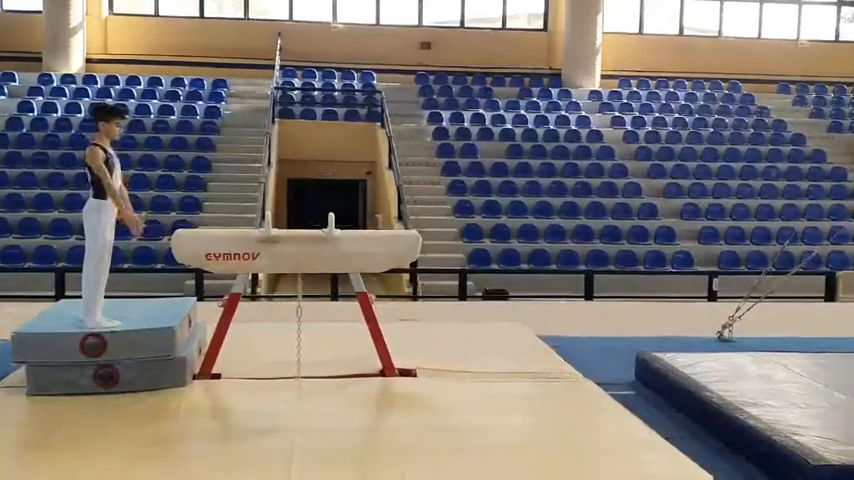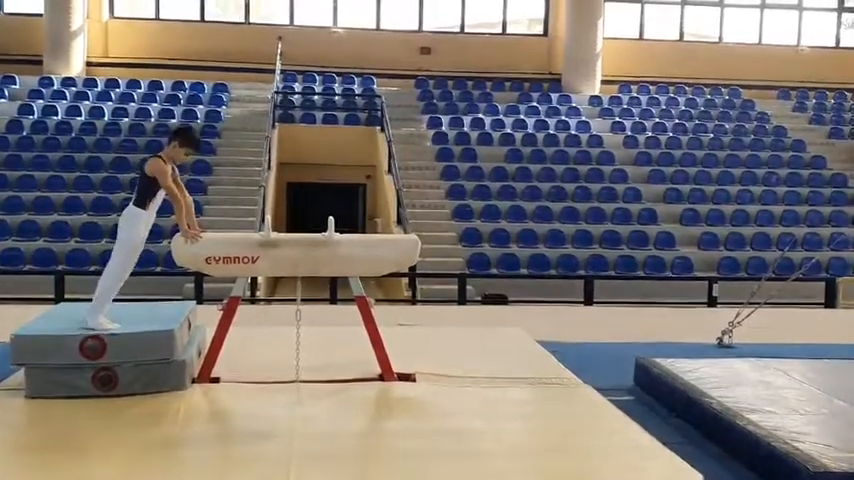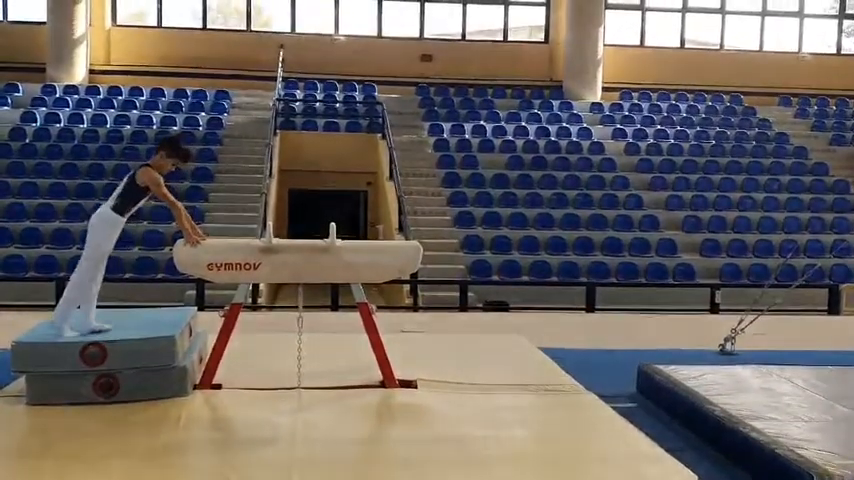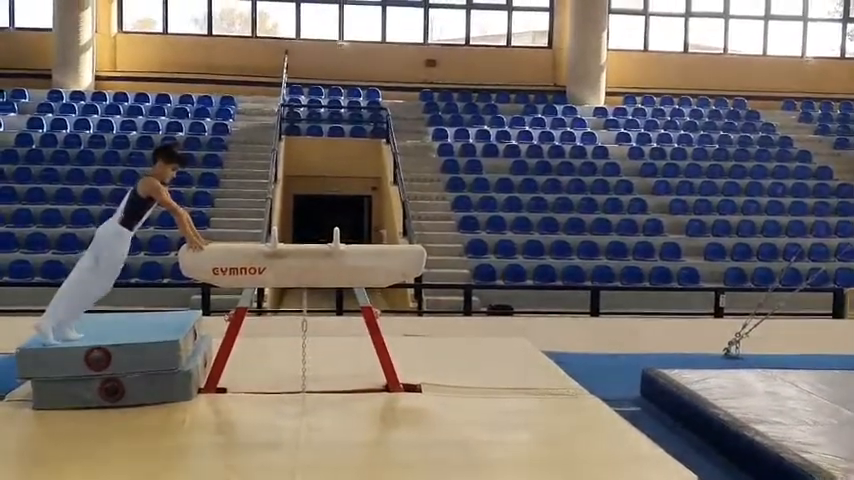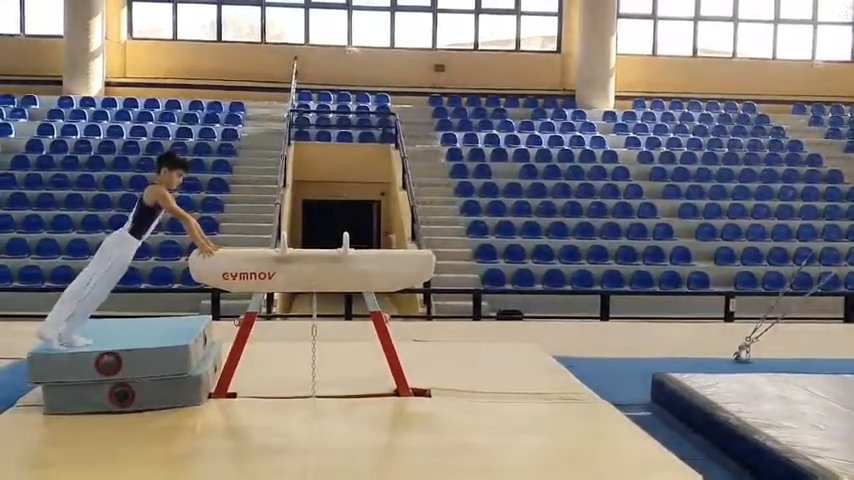
dt=1s
person 1, frame 1
left shoulder: (109, 151)
right shoulder: (95, 151)
left elbow: (119, 185)
right elbow: (108, 185)
left wrist: (130, 214)
right wrist: (125, 214)
left hip: (108, 210)
right hip: (99, 210)
left knee: (100, 263)
right knee: (97, 262)
left ankle: (92, 314)
right ankle: (92, 317)
person 1, frame 2
left shoulder: (171, 168)
right shoulder: (157, 164)
left elbow: (186, 197)
right elbow: (176, 199)
left wrist: (194, 226)
right wrist: (184, 229)
left hip: (142, 221)
right hip: (136, 219)
left knee: (121, 268)
right knee: (119, 267)
left ankle: (97, 314)
right ankle: (94, 315)
person 1, frame 3
left shoulder: (148, 173)
right shoulder: (150, 175)
left elbow: (176, 206)
right elbow: (174, 206)
left wrist: (195, 230)
right wrist: (188, 235)
left hip: (107, 219)
right hip: (108, 222)
left knee: (92, 271)
right knee: (87, 272)
left ankle: (87, 321)
right ankle: (61, 320)
person 1, frame 4
left shoulder: (158, 187)
right shoulder: (151, 184)
left elbow: (181, 212)
right elbow: (177, 213)
left wrist: (198, 238)
right wrist: (191, 240)
left hip: (112, 232)
right hip: (117, 236)
left knee: (80, 280)
right knee: (97, 286)
left ankle: (50, 323)
right ankle: (60, 326)
person 1, frame 5
left shoulder: (163, 193)
right shoulder: (157, 191)
left elbow: (188, 219)
right elbow: (184, 219)
left wrist: (207, 242)
right wrist: (201, 245)
left hip: (123, 243)
right hip: (123, 244)
left knee: (87, 286)
right knee: (94, 290)
left ankle: (59, 331)
right ankle: (59, 332)
